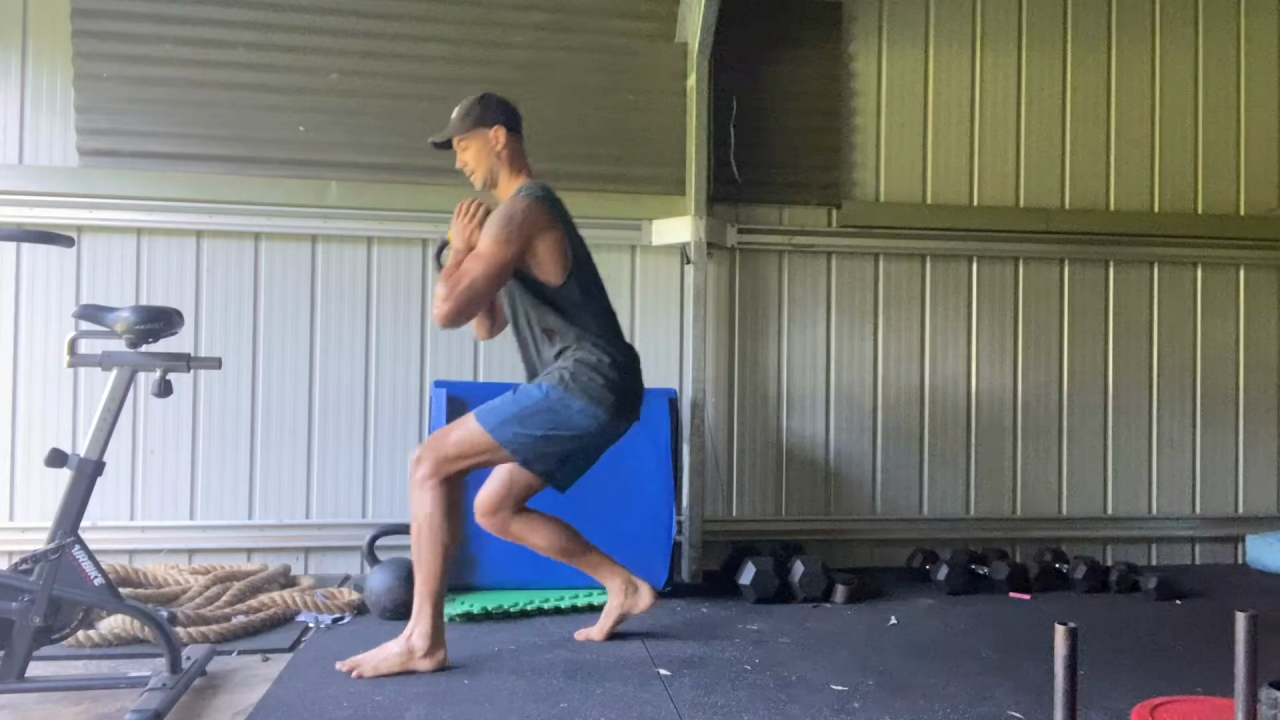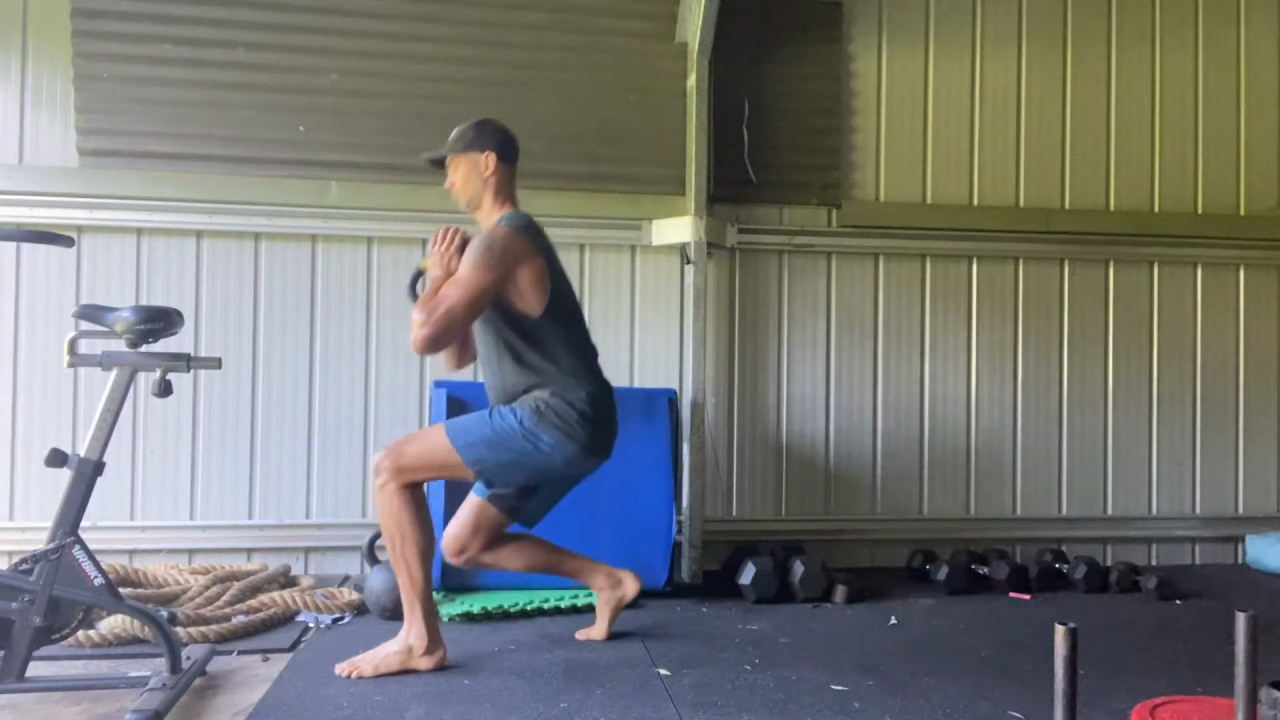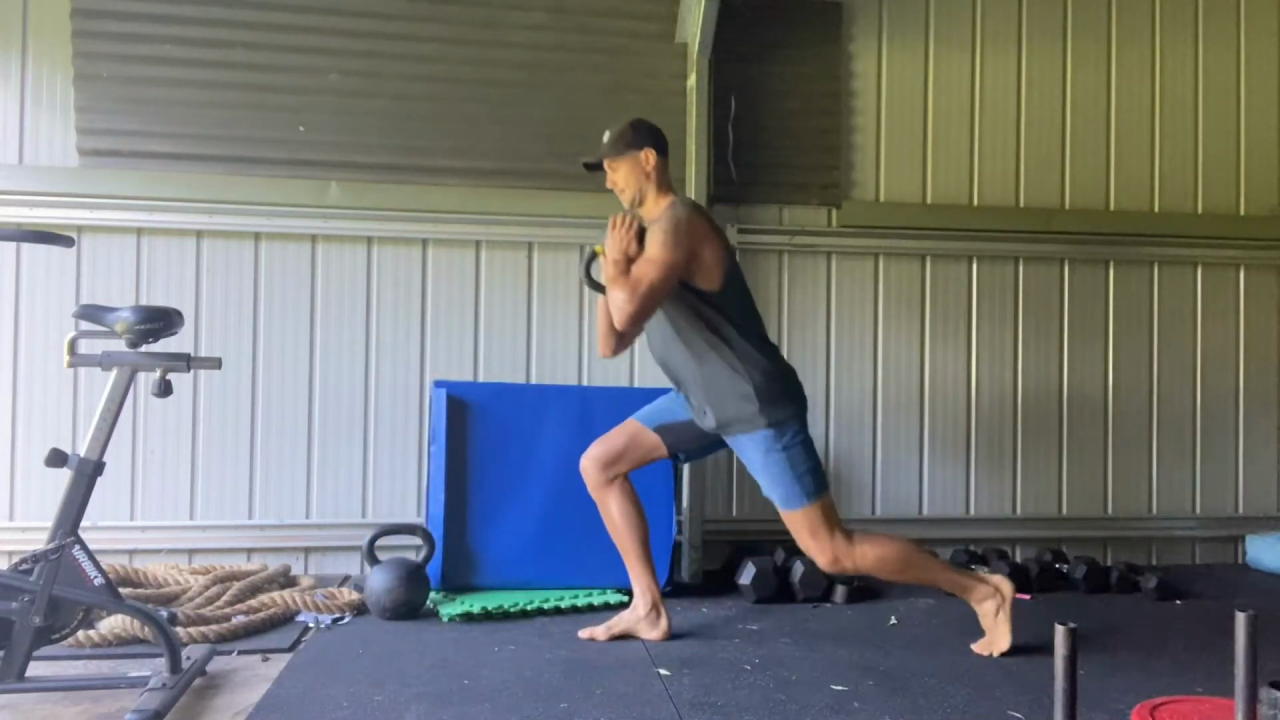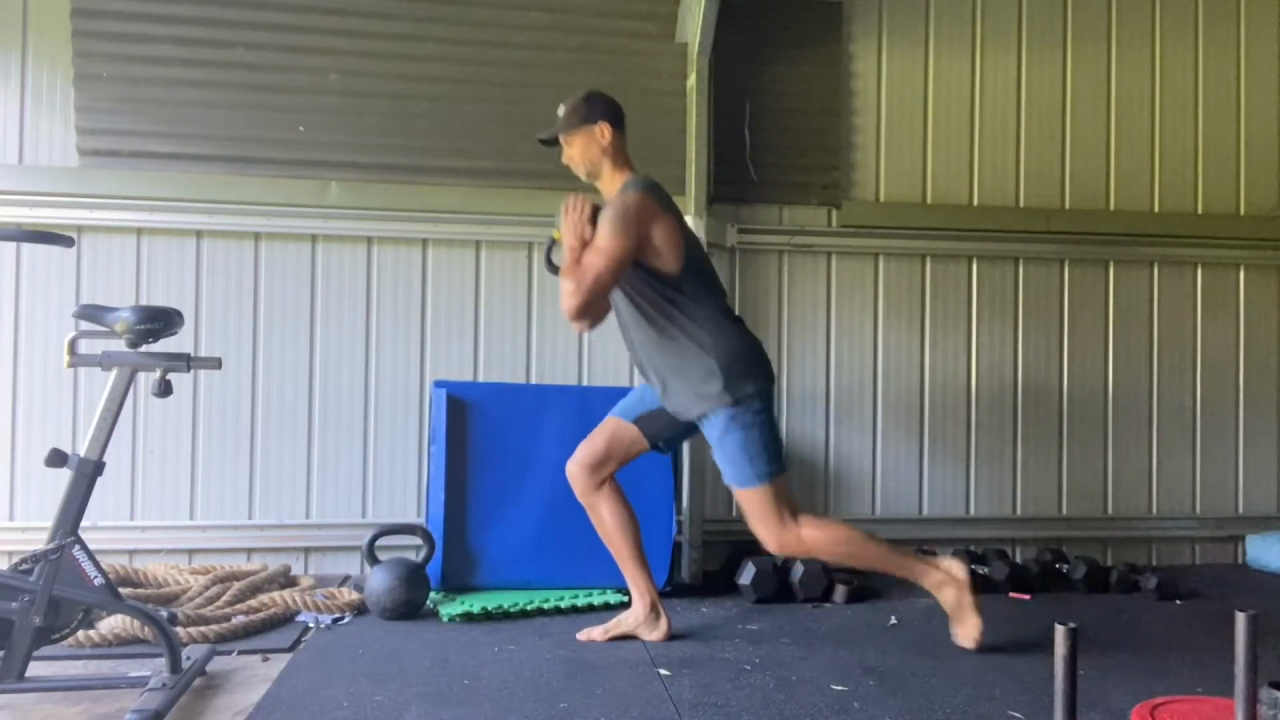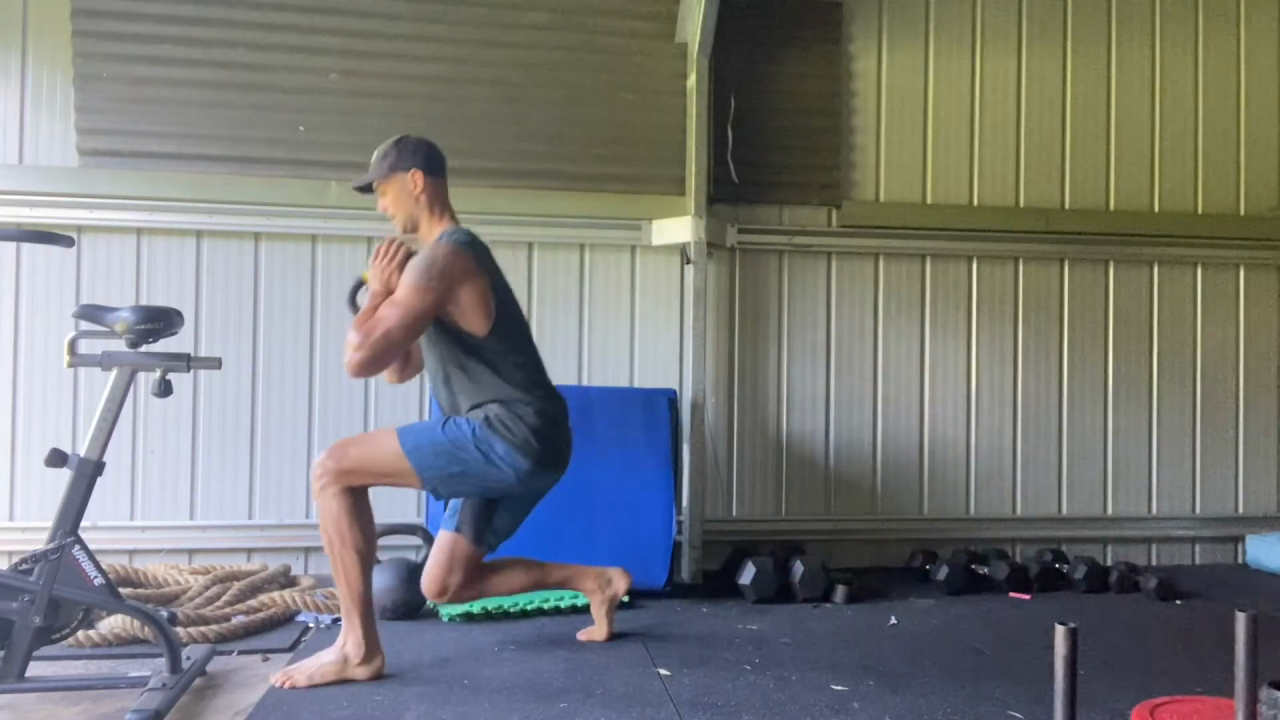
dt=1s
person 1, frame 1
left shoulder: (520, 211)
right shoulder: (522, 213)
left elbow: (449, 310)
right elbow: (487, 325)
left wrist: (460, 248)
right wrist: (472, 251)
left hip: (586, 384)
right hip: (590, 391)
left knee: (430, 462)
right knee: (494, 509)
left ankle: (422, 640)
right ankle: (624, 586)
person 1, frame 2
left shoulder: (502, 239)
right shoulder: (502, 241)
left elbow: (426, 337)
right elbow: (459, 354)
left wrist: (438, 277)
right wrist: (448, 281)
left hip: (561, 422)
right hip: (558, 426)
left knee: (391, 467)
right knee: (462, 545)
left ankle: (420, 638)
right ankle: (606, 579)
person 1, frame 3
left shoulder: (677, 223)
right shoulder: (652, 236)
left elbow: (628, 311)
right elbow: (610, 341)
left wrist: (616, 265)
right wrist: (615, 273)
left hip: (757, 405)
right hip: (707, 401)
left knee: (831, 550)
right knee: (598, 465)
left ankle: (983, 591)
right ankle: (648, 609)
person 1, frame 4
left shoulder: (630, 204)
right shoulder: (622, 210)
left elbow: (574, 305)
right elbow: (587, 316)
left wrist: (573, 247)
right wrist: (577, 251)
left hip: (724, 379)
right hip: (679, 382)
left knee: (781, 533)
right knee: (585, 468)
left ankle: (939, 575)
right ankle: (646, 608)
person 1, frame 5
left shoulder: (440, 259)
right shoulder: (447, 257)
left elbow: (361, 357)
right elbow: (400, 368)
left wrist: (378, 293)
right wrist: (390, 293)
left hip: (512, 436)
right hip: (522, 444)
left knee: (332, 469)
right knee: (444, 584)
left ankle: (357, 648)
right ankle: (597, 581)
